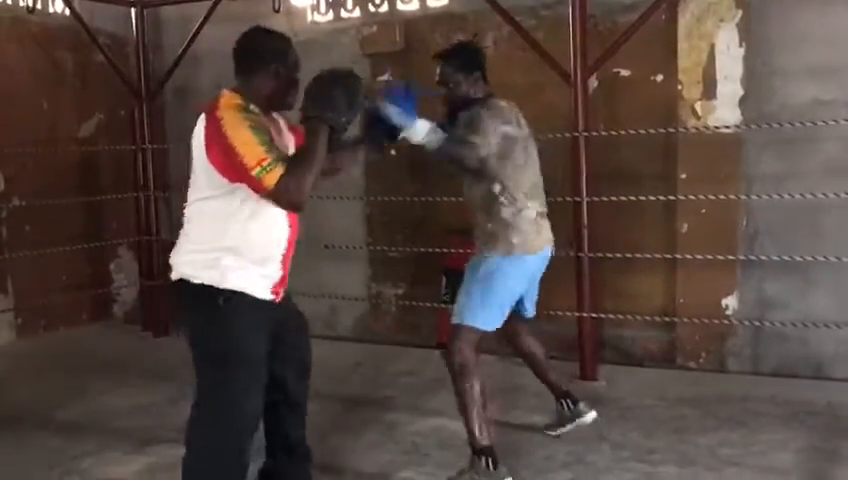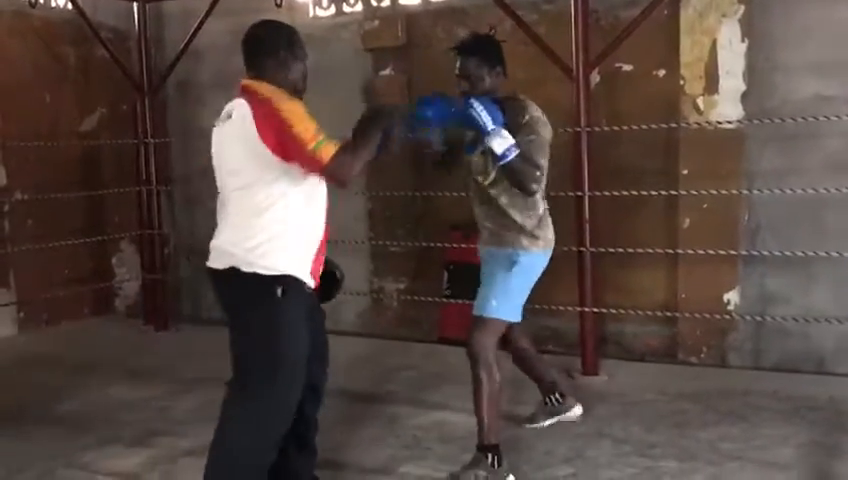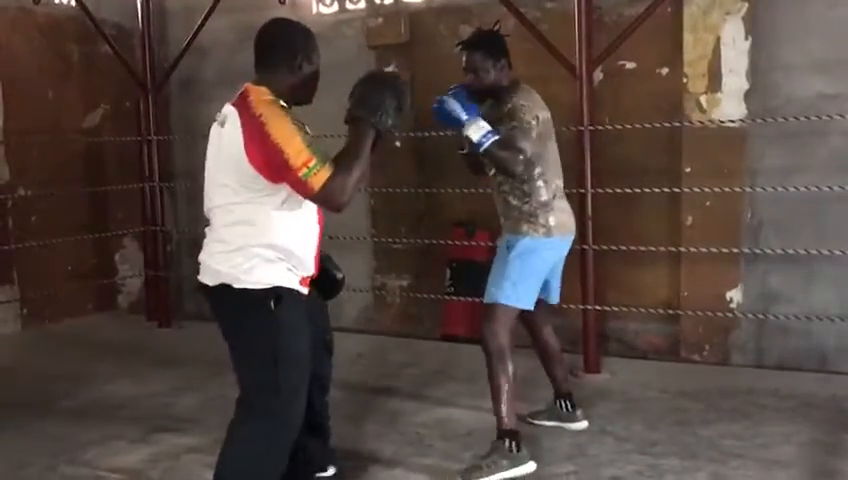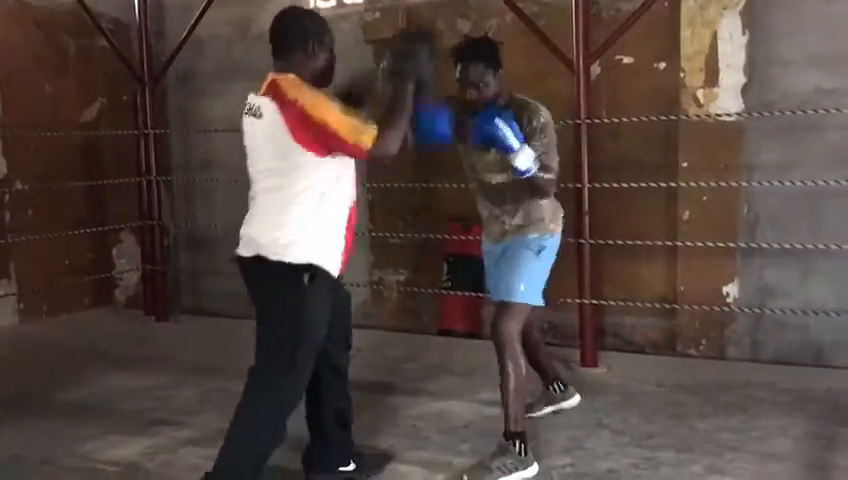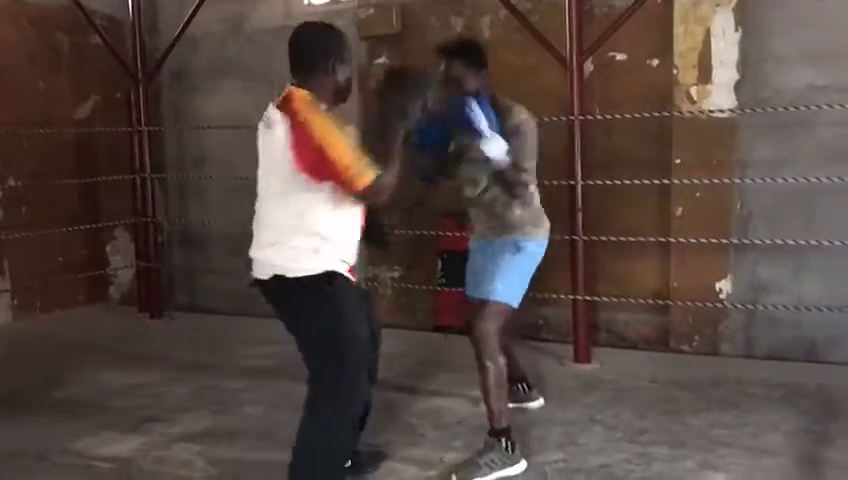
dt=0.4s
person 1, frame 1
left shoulder: (264, 122)
right shoulder: (231, 120)
left elbow: (315, 162)
right elbow: (292, 192)
left wrist: (364, 142)
right wrist: (322, 123)
left hip: (260, 286)
right hip: (220, 288)
left knee: (287, 384)
right knee: (231, 408)
person 1, frame 2
left shoulder: (236, 114)
right shoulder: (273, 106)
right elbow: (343, 168)
left wrist: (310, 264)
right wrist: (375, 127)
left hip: (269, 271)
right hip: (262, 276)
left knee: (304, 376)
right knee: (265, 396)
person 1, frame 3
left shoulder: (244, 110)
right shoulder: (267, 117)
right elbow: (335, 193)
left wrist: (316, 230)
right wrist: (366, 127)
left hip: (268, 279)
right hip: (255, 286)
left knee: (302, 371)
right knee: (273, 405)
person 1, frame 4
left shoulder: (266, 100)
right shoulder: (303, 104)
right elbow: (386, 144)
right wrist: (405, 84)
left hip: (300, 259)
right hip: (290, 263)
left knee: (329, 358)
right knee: (279, 381)
person 1, frame 5
left shoulder: (302, 111)
right shoulder: (312, 122)
right elbow: (377, 191)
right wrist: (398, 128)
left hip: (321, 269)
right hip: (305, 275)
left knee: (361, 351)
right knee: (341, 382)
person 2, frame 1
left shoulder: (489, 115)
right shoulder: (497, 115)
left elbow: (468, 159)
right elbow: (481, 166)
left wrist: (415, 127)
right wrist: (421, 130)
left hip: (509, 250)
right hip: (532, 244)
left knee: (460, 350)
right knee: (514, 329)
right ankle: (570, 404)
person 2, frame 2
left shoulder: (526, 117)
left elbow: (532, 184)
right elbow: (445, 161)
left wrist: (497, 137)
left hip: (521, 246)
right hip: (494, 243)
left knee: (481, 343)
right knee: (506, 332)
right ankle: (559, 398)
person 2, frame 3
left shoulder: (521, 105)
right shoulder: (501, 106)
left elbow: (515, 167)
right elbow: (480, 167)
left wrist: (474, 125)
right wrist: (465, 128)
left hip: (534, 231)
right hip: (549, 229)
left knee: (494, 330)
right knee: (536, 318)
right ankle: (566, 405)
person 2, frame 4
left shoulder: (532, 115)
right shoulder: (459, 113)
left elbow: (546, 188)
left wrist: (516, 151)
left hip: (534, 233)
right hip: (495, 235)
left knee: (505, 329)
right knee: (519, 322)
right ankle: (558, 388)
person 2, frame 5
left shoulder: (515, 118)
right shoulder: (458, 115)
left elbow: (519, 188)
right elbow: (447, 165)
left wrist: (489, 142)
right wrist: (428, 139)
left hip: (520, 237)
right hip: (486, 234)
left knee: (484, 327)
right knee: (480, 314)
right ankle: (521, 388)
